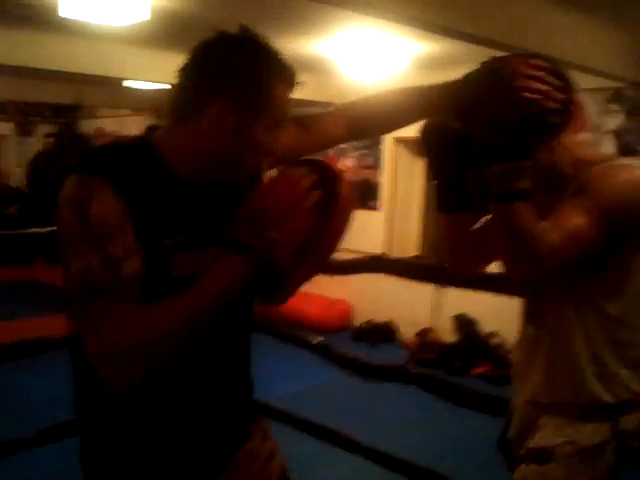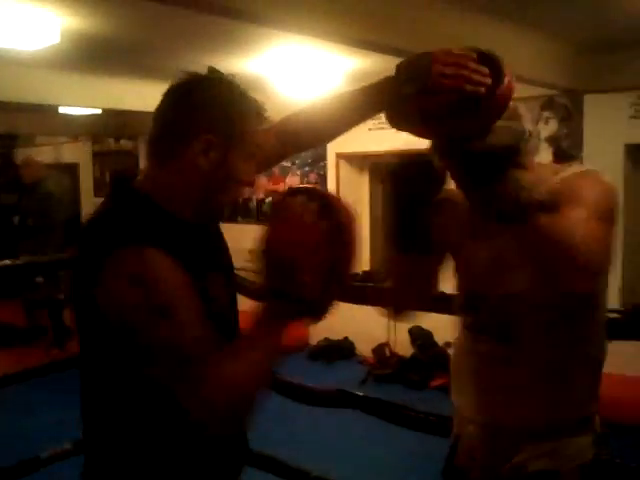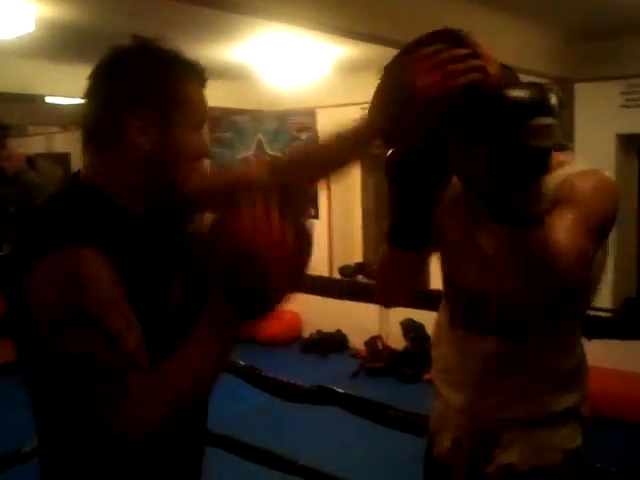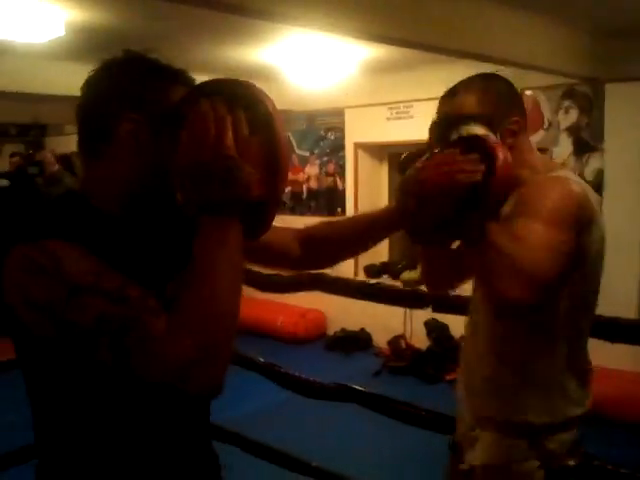
dt=0.3s
person 1, frame 1
left shoulder: (239, 161)
right shoulder: (99, 188)
left elbow: (352, 118)
right elbow: (119, 361)
left wrist: (466, 90)
right wrist: (242, 255)
person 1, frame 2
left shoulder: (192, 189)
right shoulder: (138, 259)
left elbow: (292, 132)
right elbow: (222, 404)
left wrist: (396, 85)
right wrist: (285, 304)
person 1, frame 3
left shoulder: (157, 200)
right shoulder: (71, 257)
left elbow: (271, 179)
right elbow: (136, 417)
left wrist: (373, 129)
right wrist: (229, 307)
person 1, frame 4
left shoulder: (175, 217)
right shoulder: (44, 257)
left elbow: (302, 247)
right elbow: (196, 371)
left wrist: (401, 213)
right wrist: (224, 215)
person 2, frame 1
right shoulder: (538, 190)
left elbow: (532, 263)
right elbow: (463, 260)
left wrist: (507, 165)
left hip: (588, 414)
right hip: (539, 397)
person 2, frame 2
left shoulder: (579, 191)
right shoulder: (449, 210)
left elbow: (578, 283)
left wrist: (509, 178)
left hip: (552, 433)
right hip: (475, 421)
person 2, frame 3
left shoulder: (584, 188)
right shoulder: (451, 190)
left elbow: (550, 293)
right elbow: (391, 292)
left wrist: (522, 196)
right wrist: (408, 206)
left hip: (536, 426)
right hip: (454, 409)
person 2, frame 4
left shoulder: (557, 196)
right shoulder: (509, 197)
left elbow: (518, 288)
right elbow: (439, 280)
left hip: (526, 429)
right hip: (487, 412)
